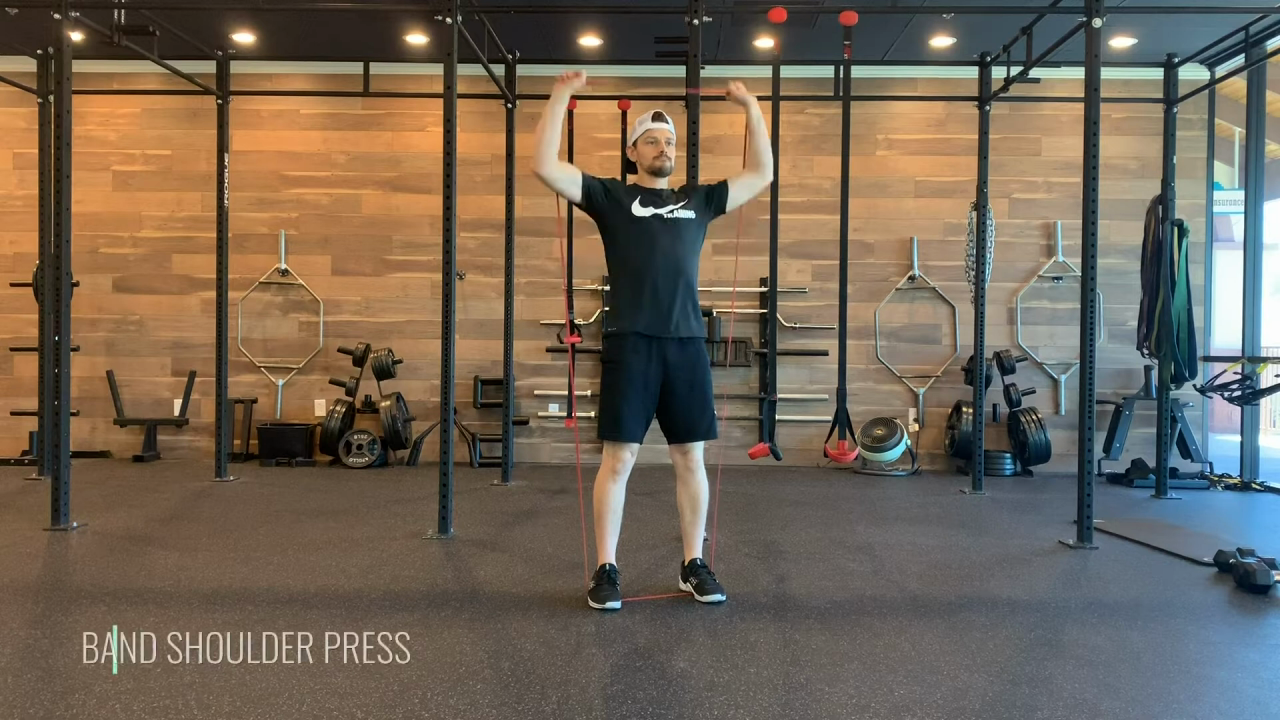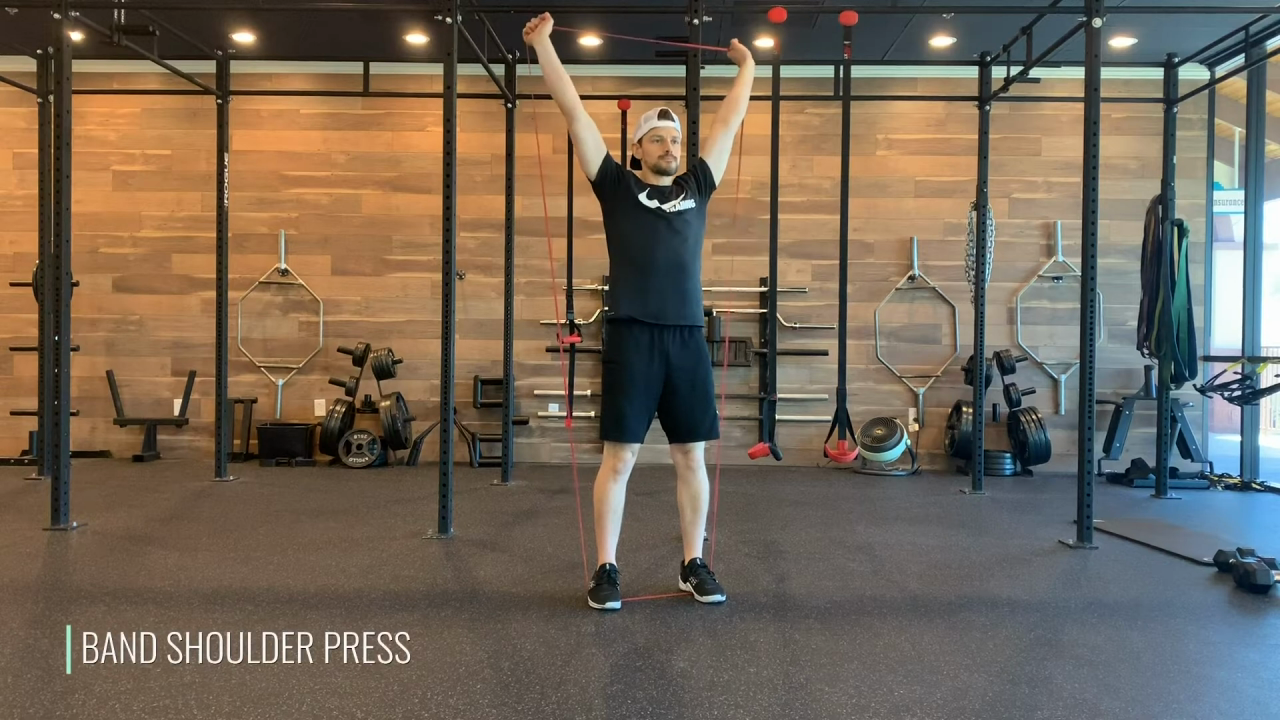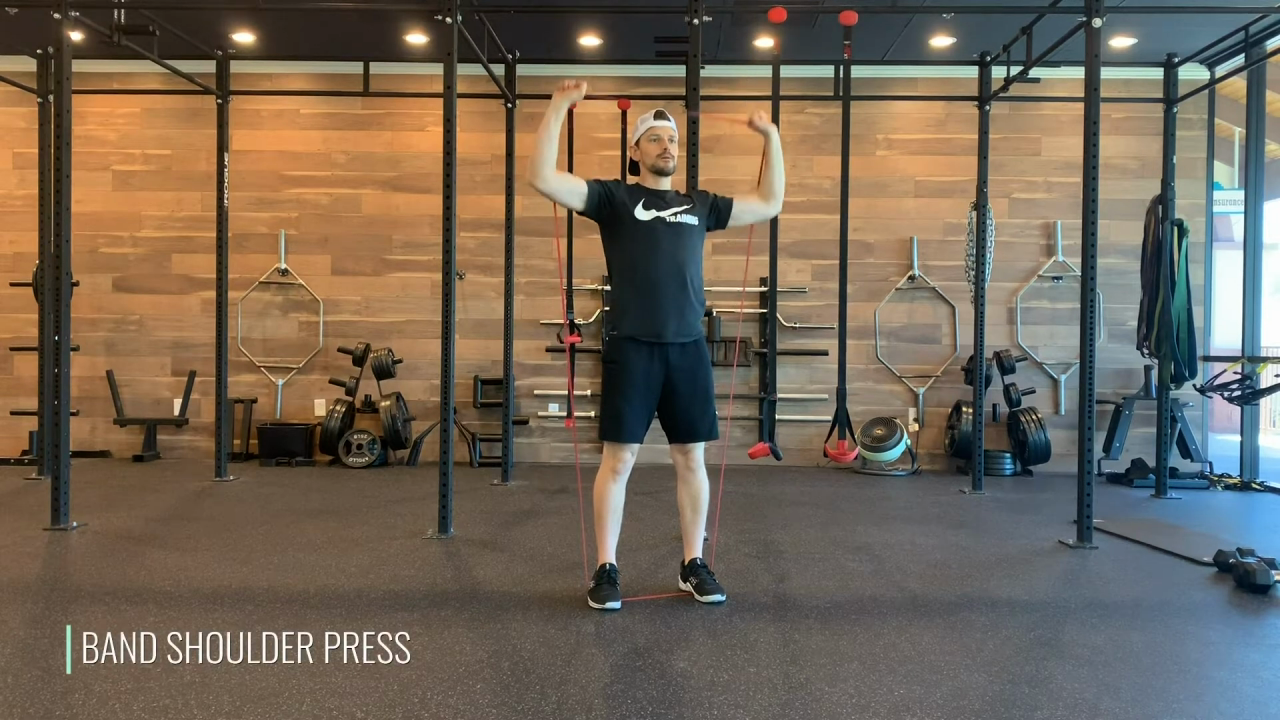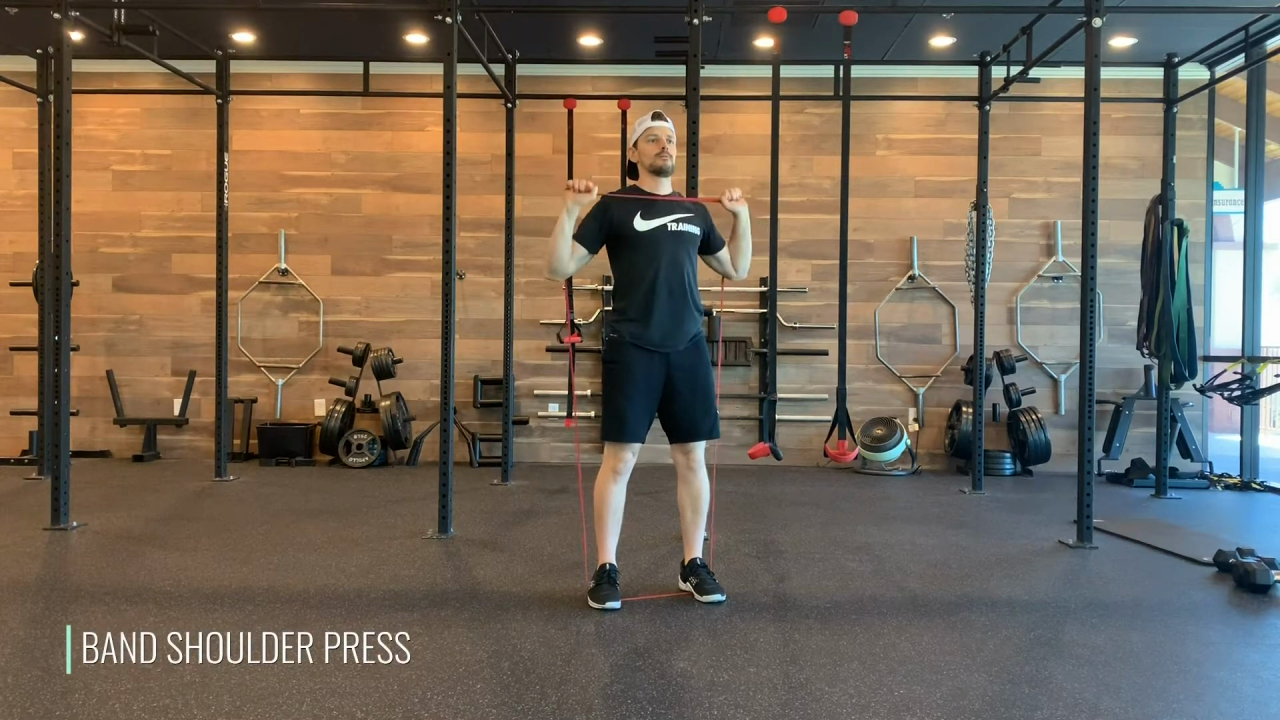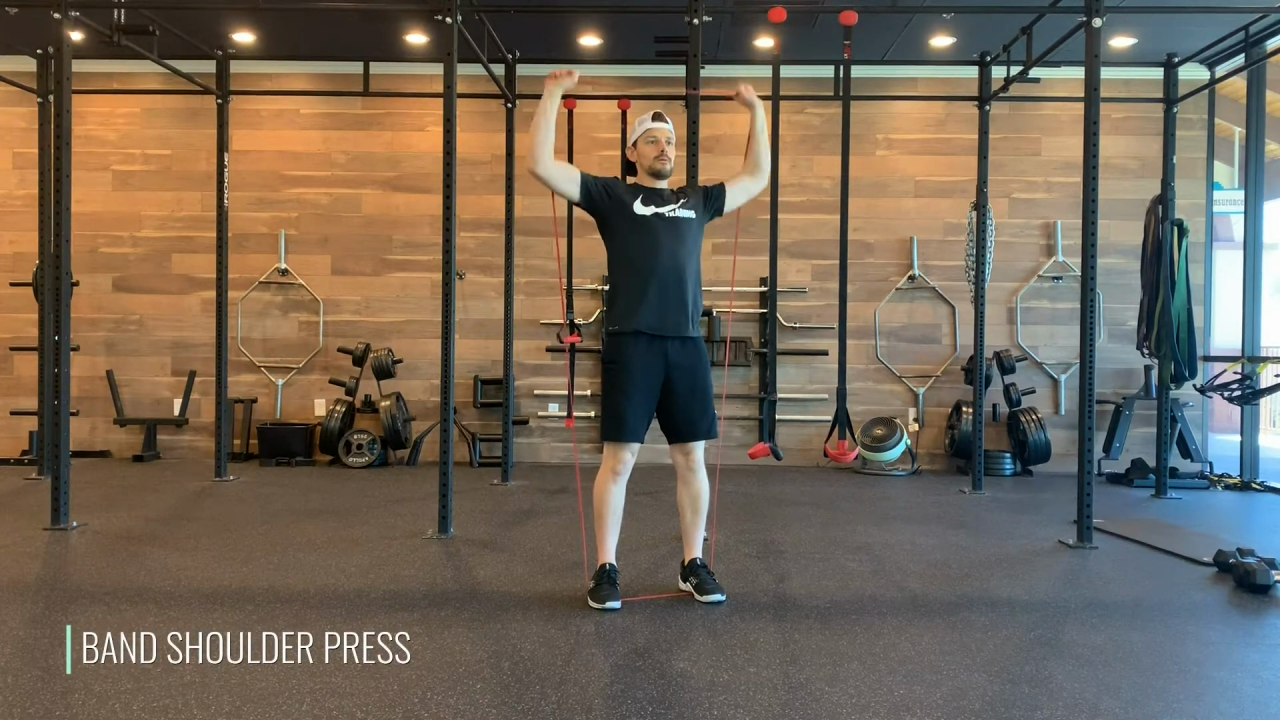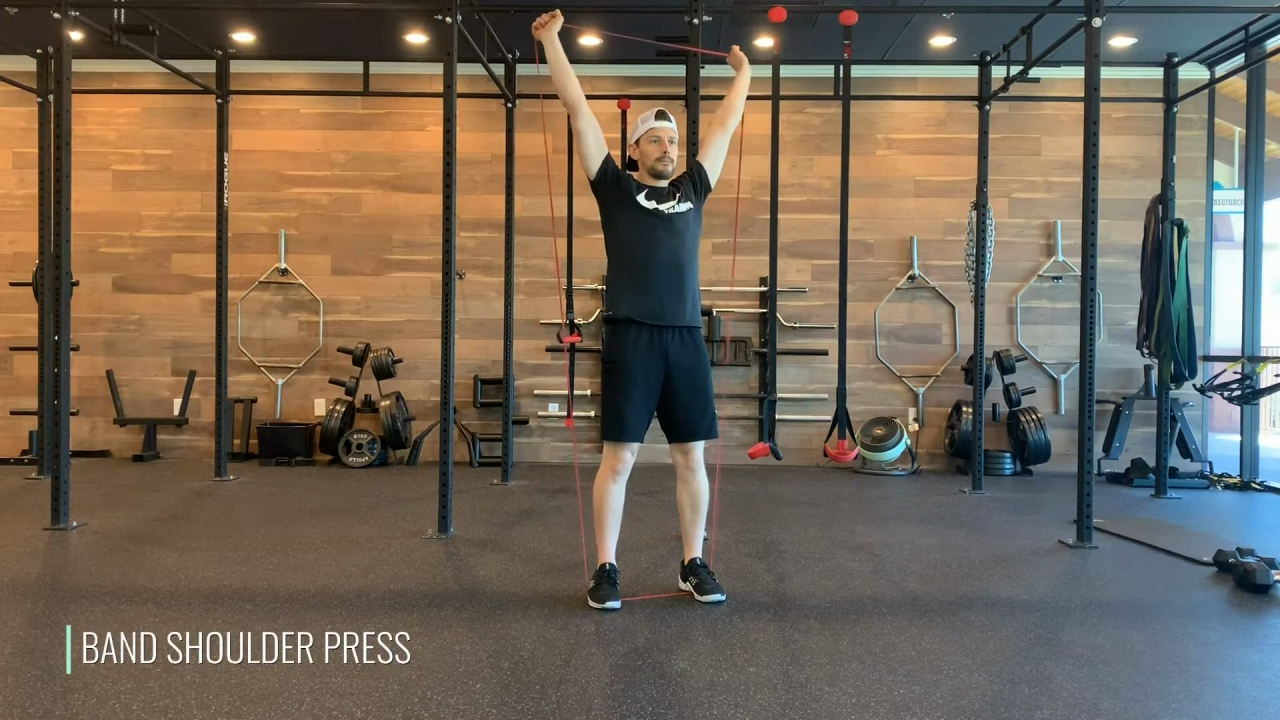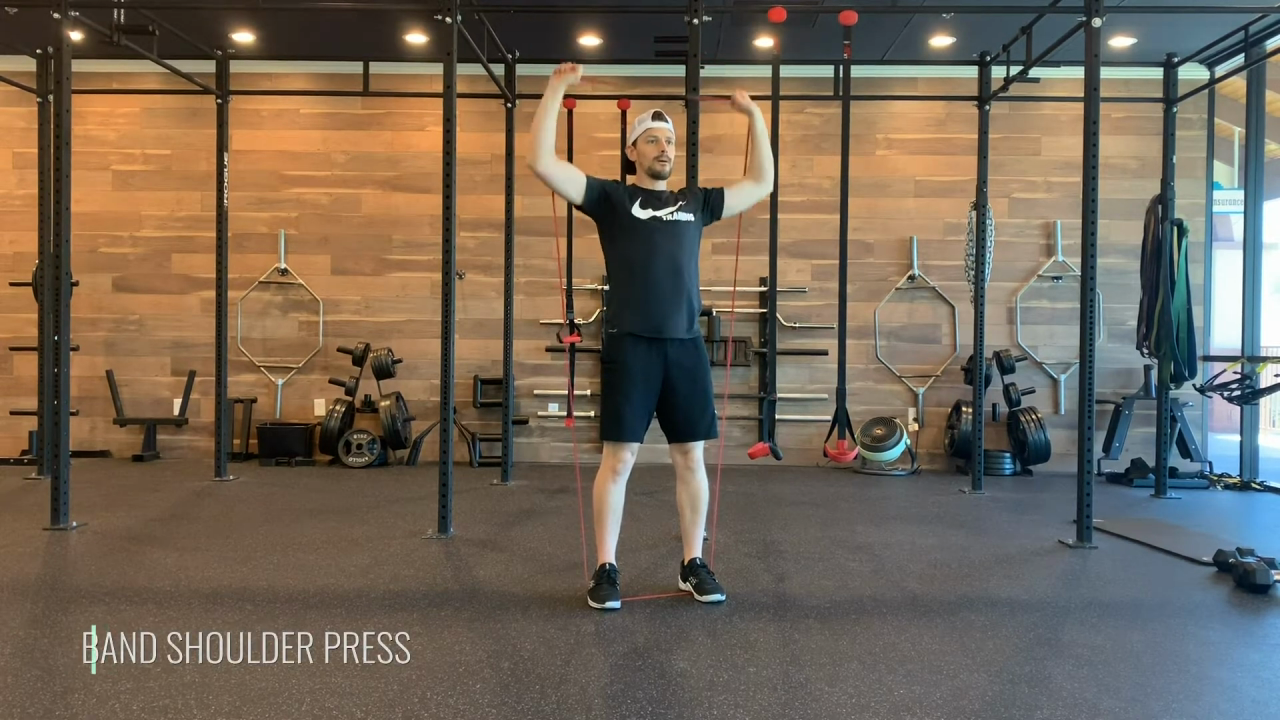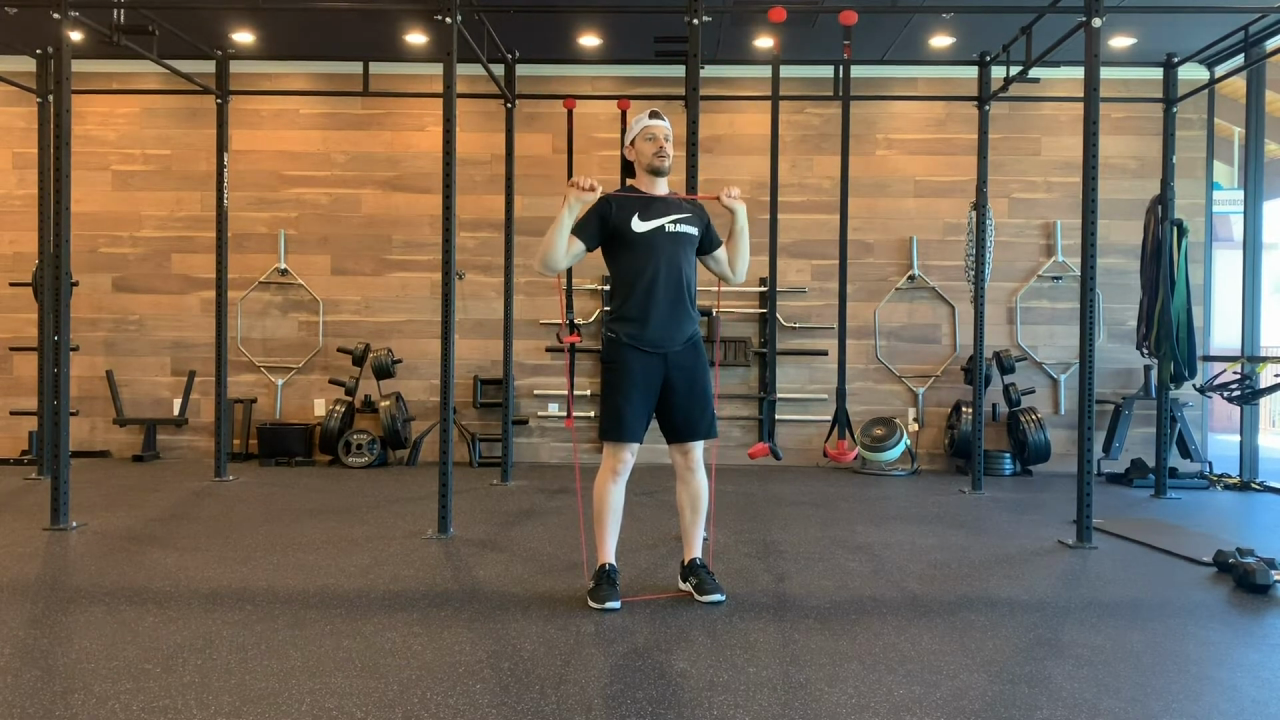
dt=0.5s
person 1, frame 1
left shoulder: (698, 201)
right shoulder: (611, 198)
left elbow: (759, 172)
right elbow: (546, 166)
left wrist: (751, 109)
right wrist: (560, 97)
left hip: (687, 344)
right hip: (631, 344)
left knee: (691, 457)
right knee: (618, 458)
left ankle: (694, 564)
right ankle: (605, 568)
person 1, frame 2
left shoulder: (696, 187)
right shoulder: (617, 187)
left elbow: (729, 121)
right elbow: (573, 110)
left wrist: (746, 65)
right wrist: (543, 44)
left hip: (688, 341)
right hip: (632, 341)
left knee: (691, 457)
right knee: (619, 458)
left ankle: (692, 563)
right ankle: (606, 569)
person 1, frame 3
left shoulder: (698, 204)
right shoulder: (614, 196)
left elbow: (770, 203)
right elbow: (542, 179)
left wrist: (770, 137)
right wrist: (558, 106)
left hip: (688, 348)
right hip: (631, 347)
left knee: (690, 458)
right knee: (618, 458)
left ankle: (693, 564)
right ankle: (606, 570)
person 1, frame 4
left shoulder: (696, 211)
right shoulder: (613, 207)
left elbow: (737, 270)
right elbow: (558, 269)
left wrist: (741, 215)
right wrist: (569, 212)
left hip: (688, 348)
right hip: (632, 348)
left knee: (692, 458)
right knee: (619, 459)
left ankle: (693, 564)
right ankle: (606, 569)
person 1, frame 5
left shoulder: (697, 202)
right shoulder: (612, 197)
left elbow: (757, 176)
right elbow: (542, 165)
left wrist: (756, 112)
right wrist: (553, 96)
left hip: (687, 344)
right hip: (631, 343)
left knee: (692, 457)
right knee: (618, 459)
left ankle: (693, 563)
right ankle: (605, 568)
person 1, frame 6
left shoulder: (692, 190)
right shoulder: (615, 189)
left elbow: (724, 125)
right elbow: (578, 109)
left wrist: (742, 71)
right wrist: (552, 41)
left hip: (686, 341)
right hip: (631, 341)
left knee: (691, 458)
right knee: (618, 458)
left ankle: (693, 563)
right ankle: (606, 568)
person 1, frame 7
left shoulder: (694, 201)
right shoulder: (611, 197)
left elbow: (760, 186)
right elbow: (540, 163)
left wrist: (755, 118)
right wrist: (555, 90)
left hip: (685, 346)
right hip: (630, 346)
left knee: (690, 457)
right knee: (618, 459)
left ankle: (693, 564)
right ankle: (606, 569)
person 1, frame 8
left shoulder: (693, 212)
right shoulder: (611, 208)
left elbow: (735, 271)
right elbow: (549, 263)
left wrist: (740, 215)
right wrist: (569, 207)
left hip: (686, 349)
right hip: (630, 349)
left knee: (690, 458)
right knee: (618, 460)
left ankle: (693, 564)
right ankle: (605, 569)
